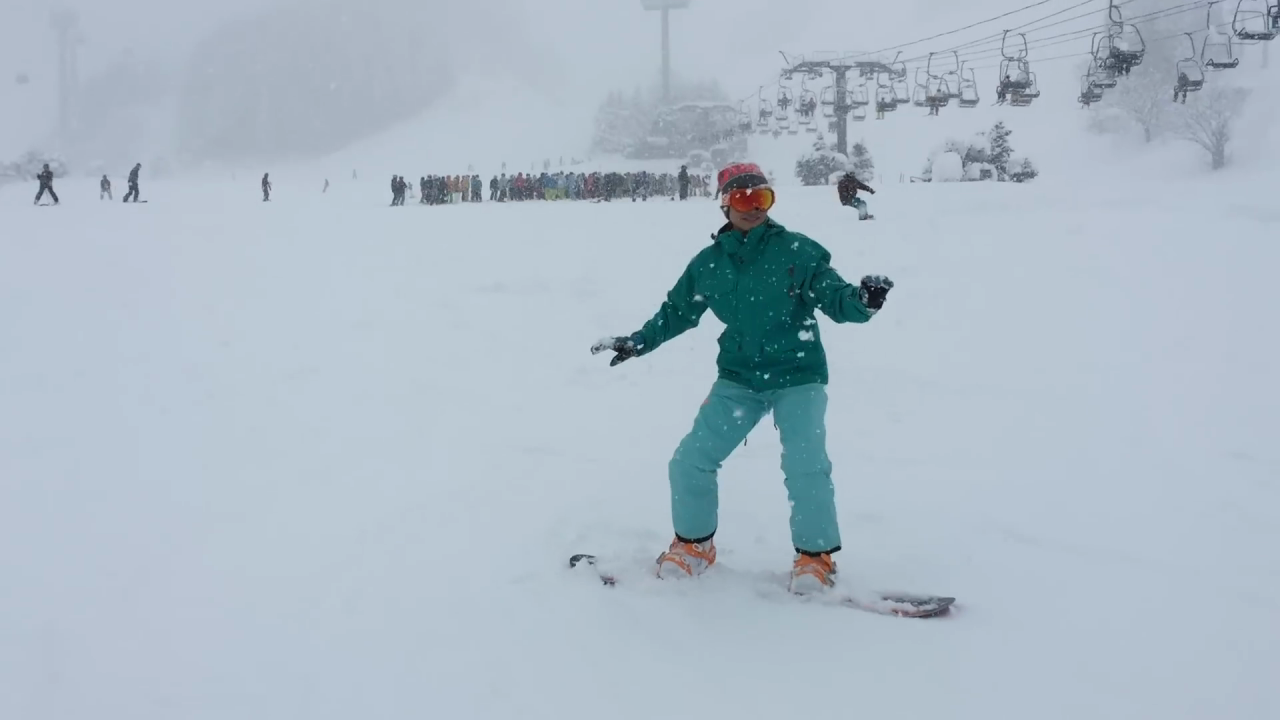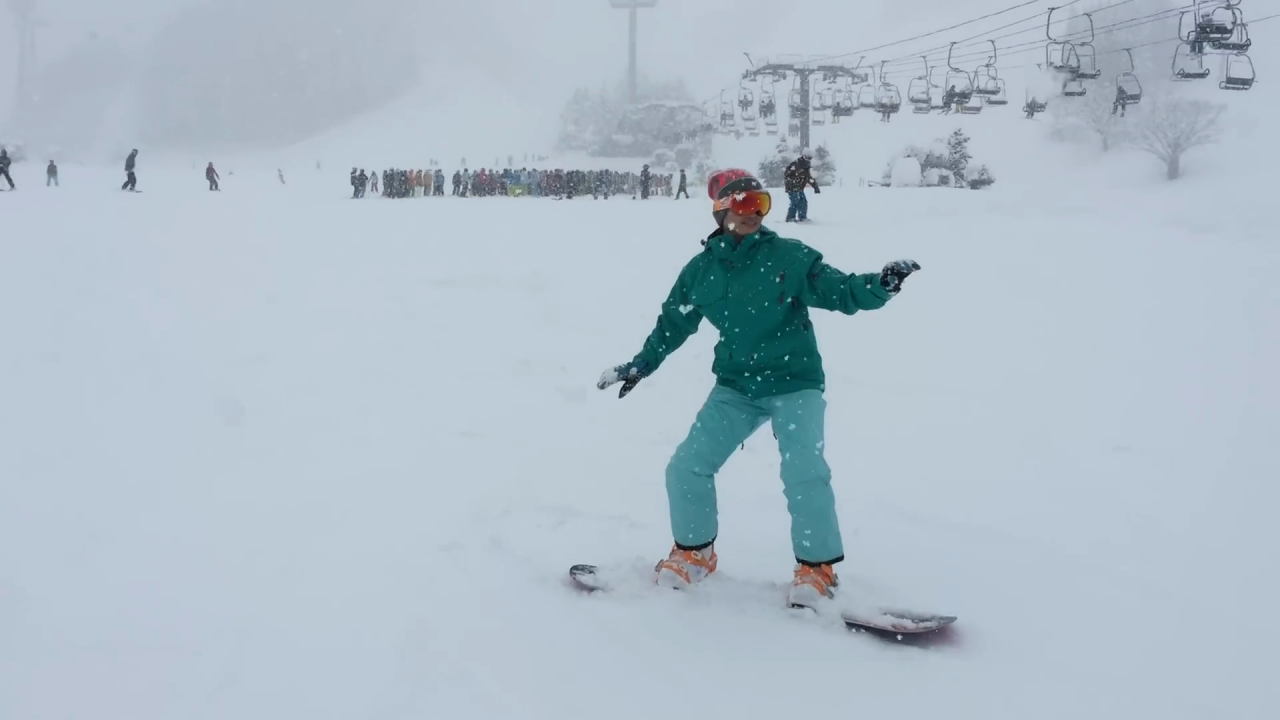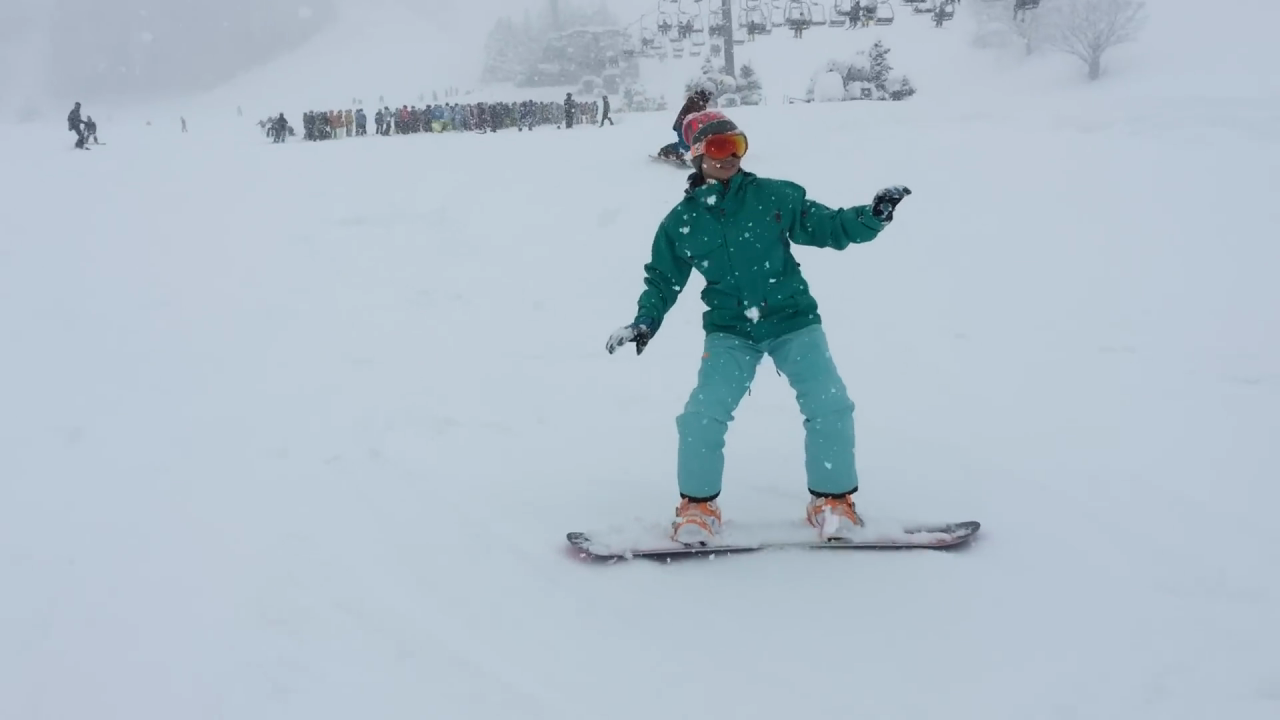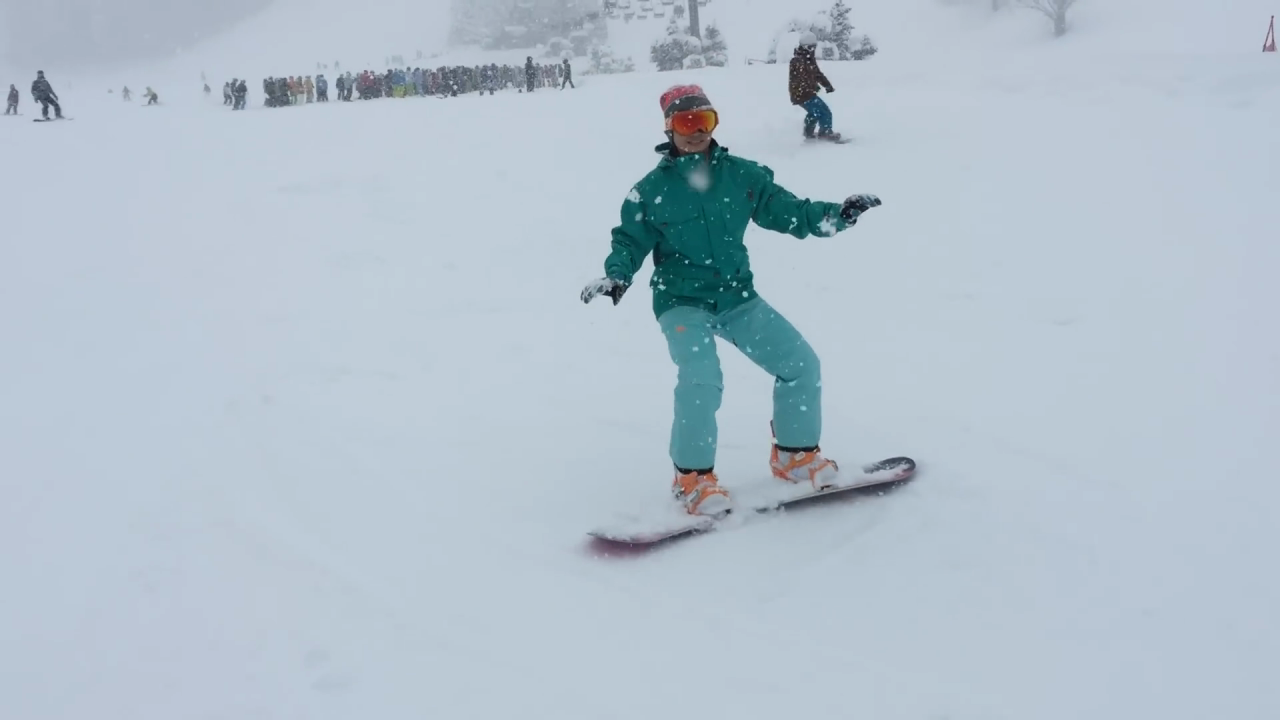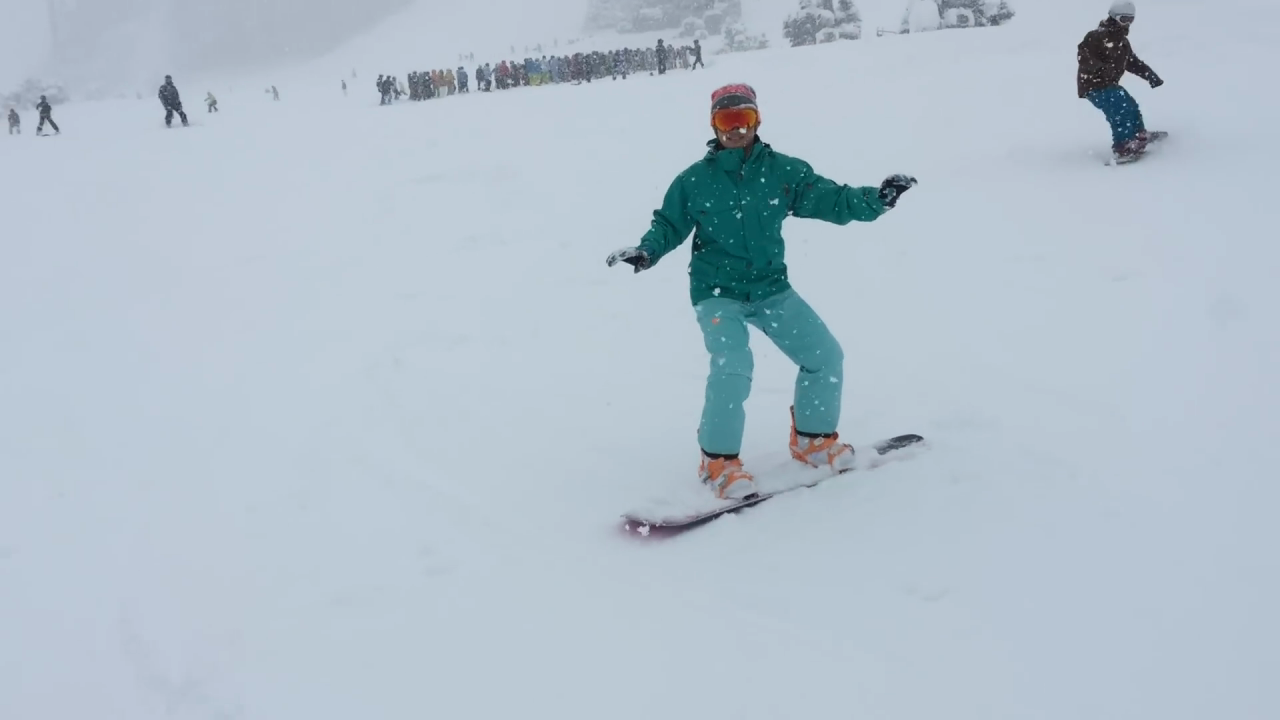
dt=1s
person 1, frame 1
left shoulder: (798, 251)
right shoulder: (708, 263)
left elbow: (834, 297)
right elbow: (677, 311)
left wrist: (863, 299)
right wrist: (639, 341)
left hip: (798, 376)
right hip: (738, 378)
left knee: (806, 466)
right knee: (691, 460)
left ankle: (815, 557)
right ankle: (694, 544)
person 1, frame 2
left shoulder: (791, 256)
right shoulder: (701, 270)
left elbow: (840, 292)
right elbow: (673, 322)
left wrist: (881, 284)
right wrist: (641, 364)
left hip: (795, 382)
right hip: (735, 386)
left knee: (805, 474)
right knee: (687, 466)
left ankle: (816, 567)
right ankle: (693, 552)
person 1, frame 3
left shoulder: (776, 196)
right shoulder: (681, 221)
left elbow: (829, 227)
right elbow: (663, 279)
left wrist: (873, 216)
right wrist: (646, 320)
left hip: (793, 320)
right hip: (730, 330)
left knee: (830, 404)
right knee: (702, 415)
left ankle: (831, 500)
right ankle: (698, 504)
person 1, frame 4
left shoulder: (744, 175)
right shoulder: (651, 190)
left elbow: (789, 213)
right elbow: (630, 241)
left wrist: (838, 214)
right wrist: (616, 276)
left hip: (738, 297)
right hip: (682, 303)
left knee: (800, 363)
right knee: (701, 380)
left ankle: (795, 454)
right ankle: (693, 477)
person 1, frame 5
left shoulder: (784, 171)
right shoulder: (694, 180)
left elbow: (832, 201)
right elbow: (669, 225)
left wrist: (877, 199)
right wrist: (646, 251)
left hip: (772, 289)
right hip: (718, 293)
left knee: (824, 355)
right knee: (732, 368)
left ankle: (814, 439)
right ankle: (718, 461)
